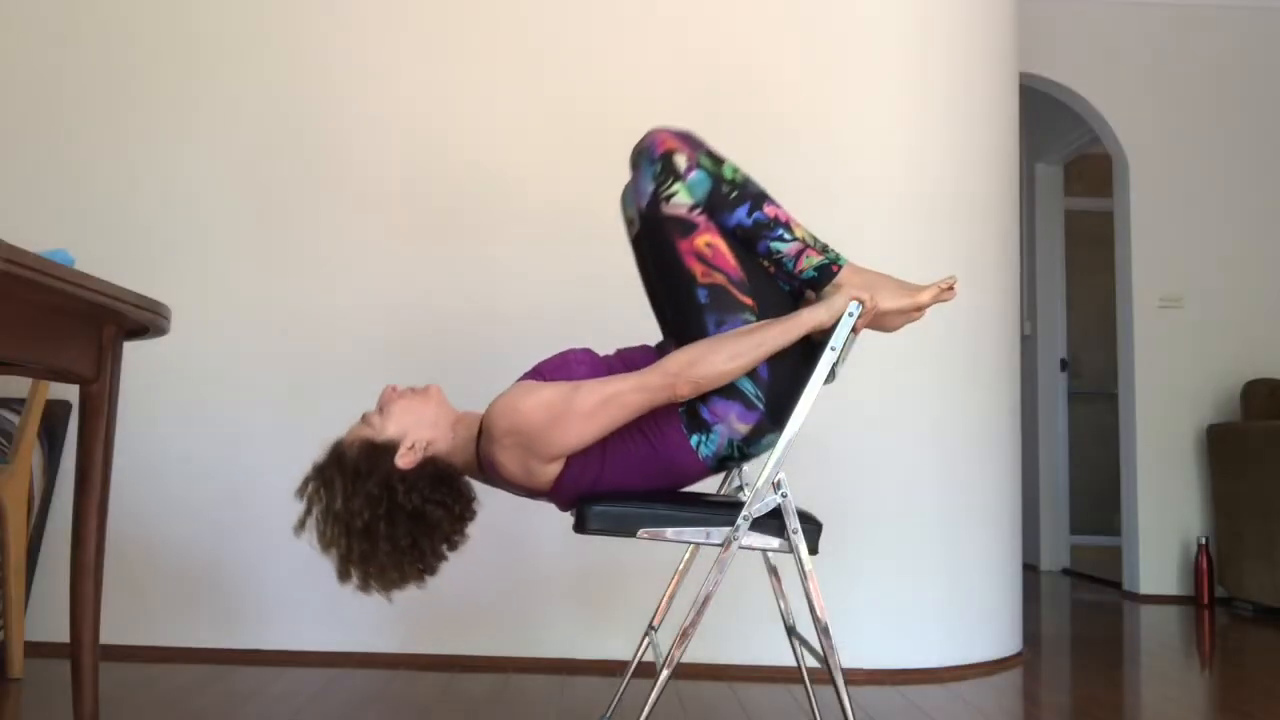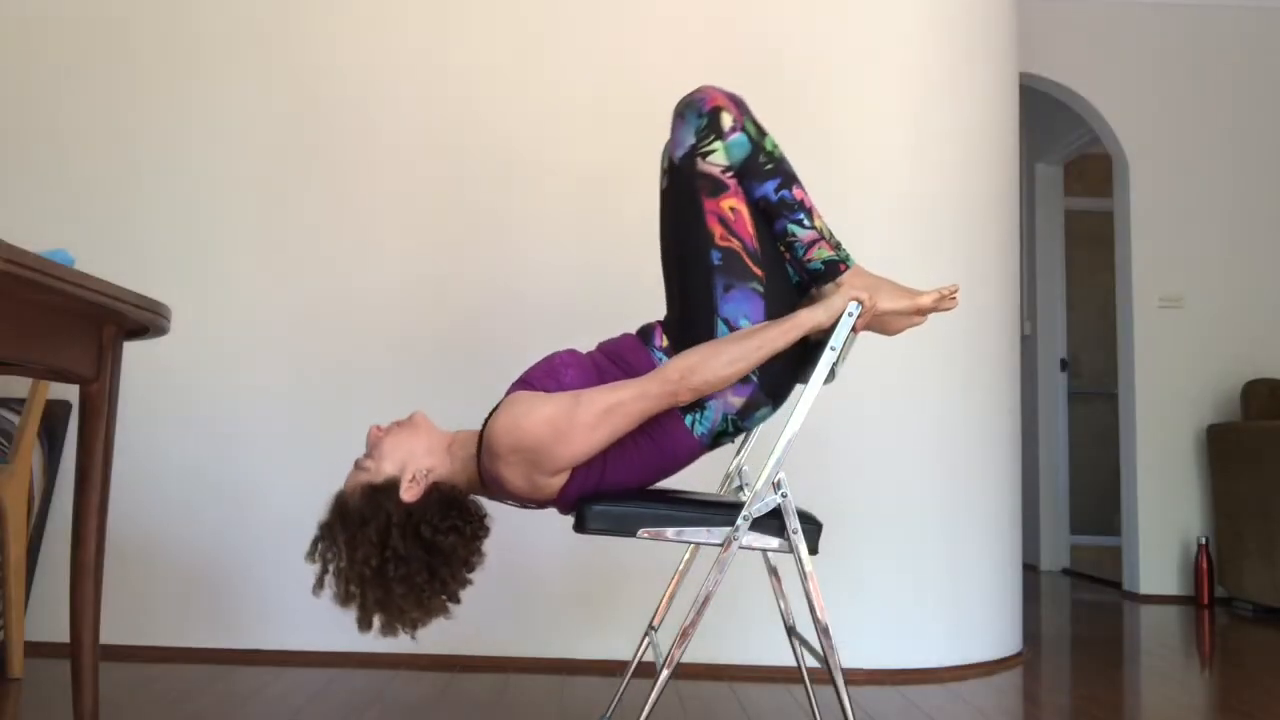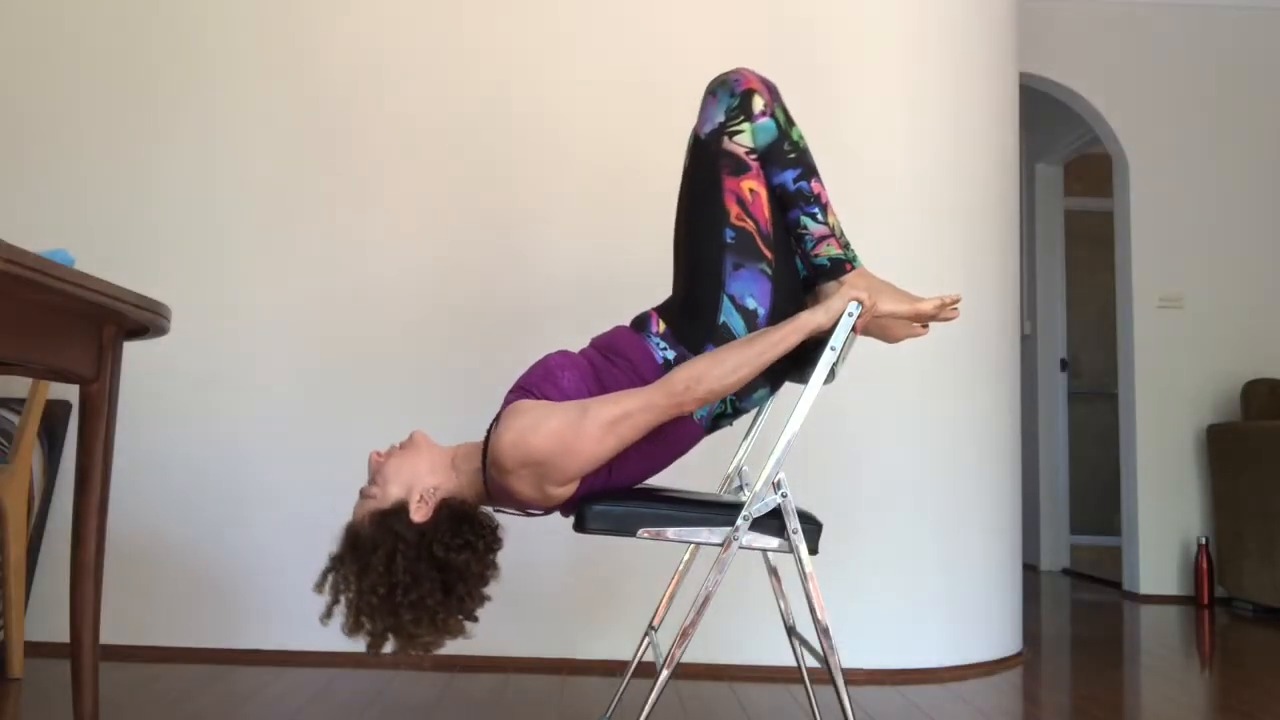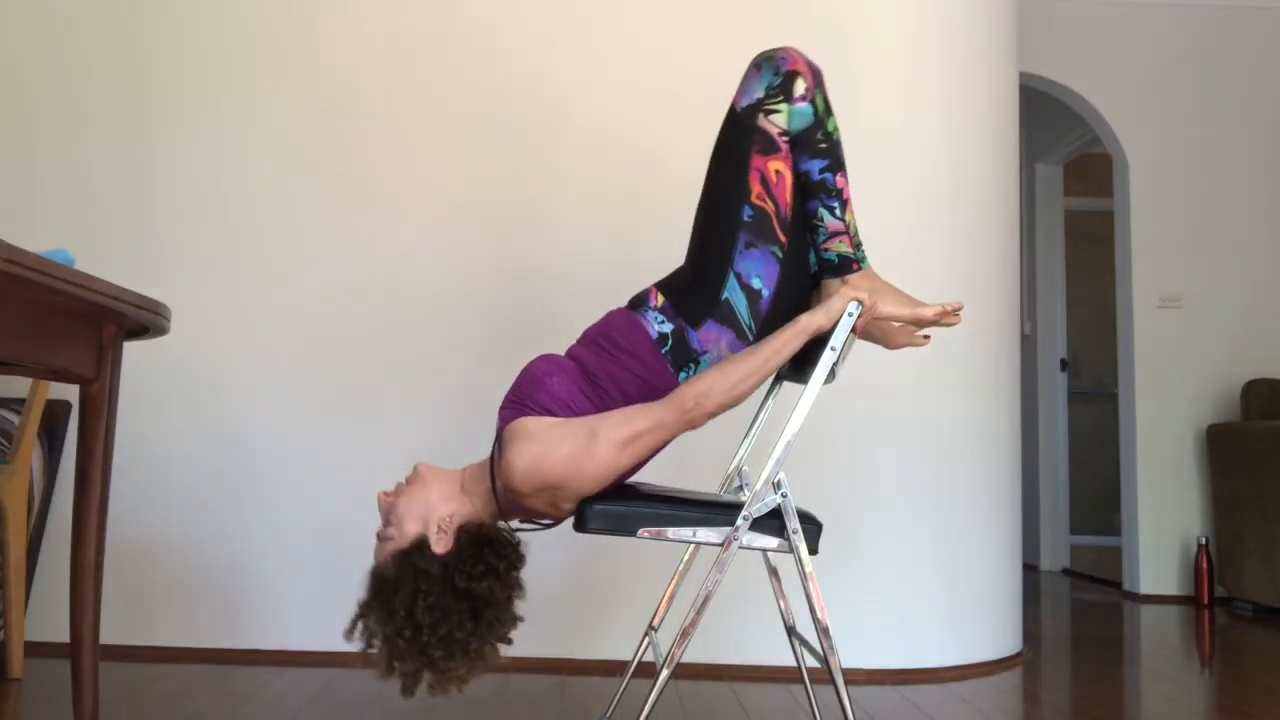
dt=0.7s
person 1, frame 1
left shoulder: (498, 446)
right elbow: (669, 383)
right wrist: (815, 316)
left hip: (722, 410)
right hip: (740, 402)
left knee: (661, 173)
right knee: (665, 157)
left ankle: (834, 288)
right ankle: (844, 290)
person 1, frame 2
left shoulder: (498, 460)
right shoulder: (516, 441)
right elbow: (673, 386)
right wrist: (814, 315)
left hip: (696, 362)
right hip: (722, 382)
left knee: (706, 125)
right knee: (708, 114)
left ankle: (839, 291)
right ankle: (843, 290)
person 1, frame 3
left shoulder: (506, 466)
right shoulder: (521, 449)
right elbow: (679, 397)
right wrist: (815, 318)
left hip: (687, 344)
right hip: (712, 345)
right knee: (740, 95)
left ankle: (839, 292)
right ankle: (843, 291)
person 1, frame 4
left shoulder: (514, 478)
right shoulder: (527, 467)
right elbow: (685, 409)
right wrist: (816, 319)
left hip: (687, 338)
right hip: (709, 335)
right knee: (784, 73)
left ankle: (842, 294)
right ankle: (848, 287)
